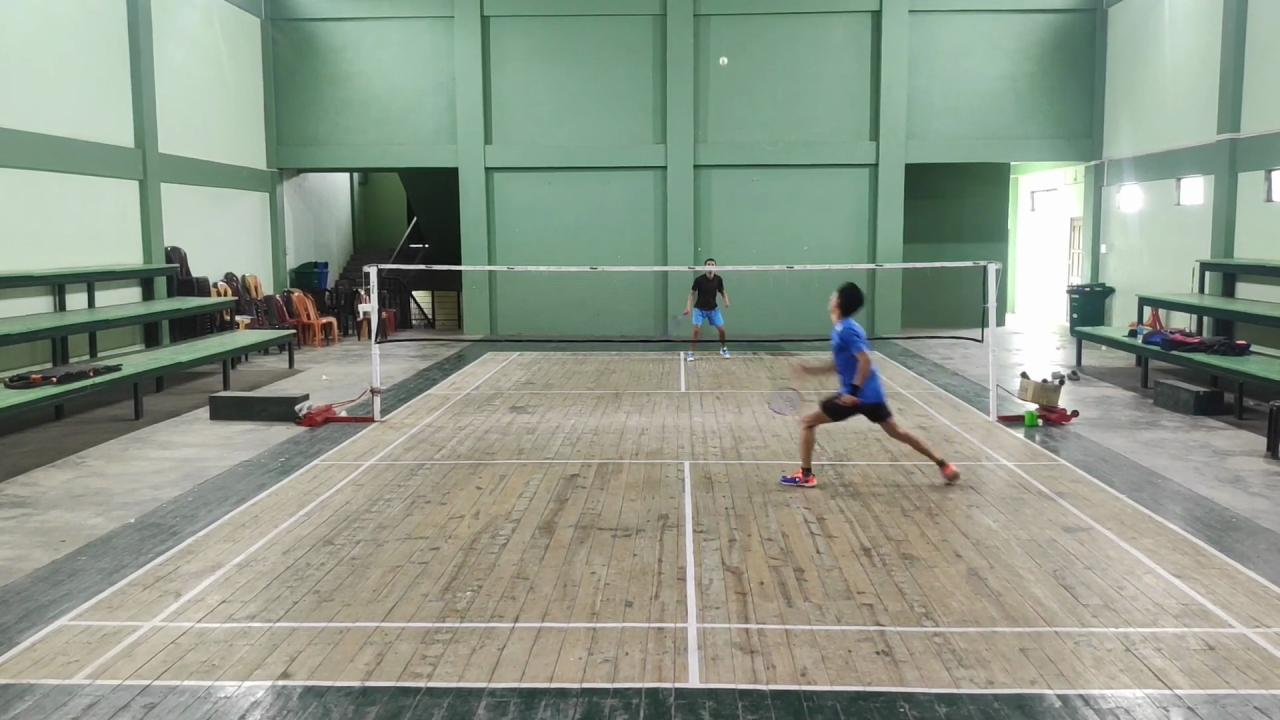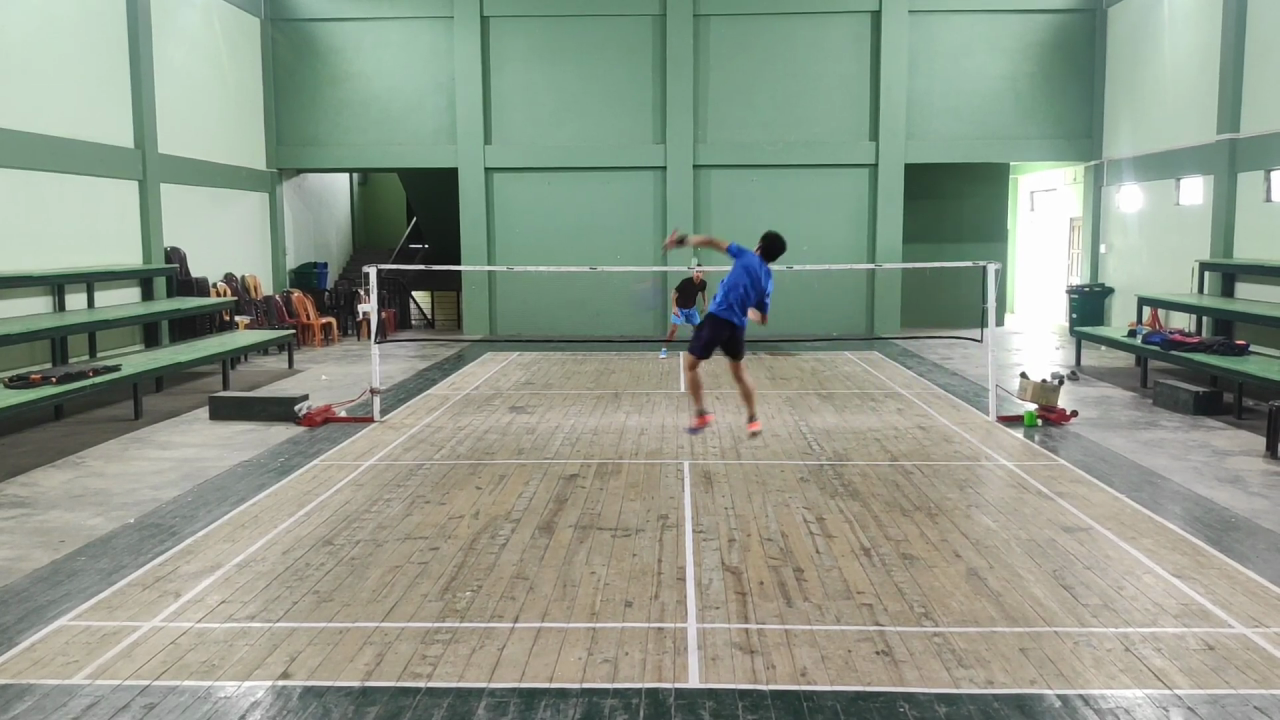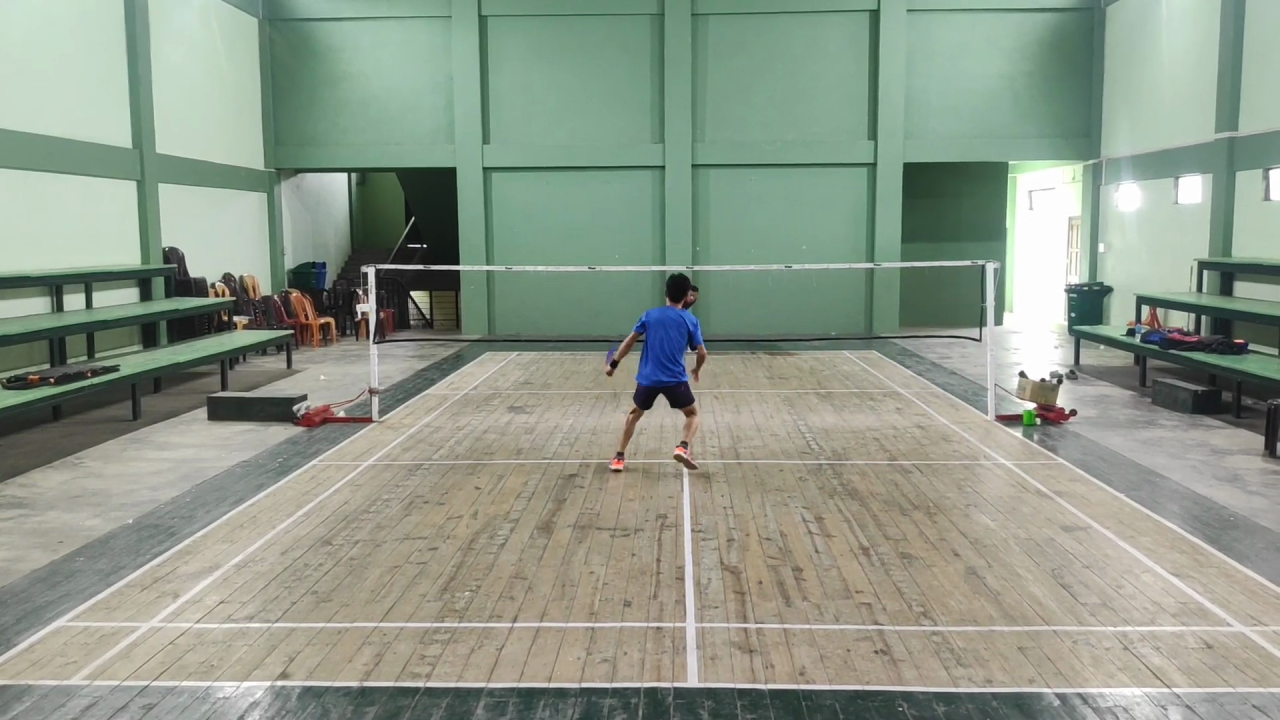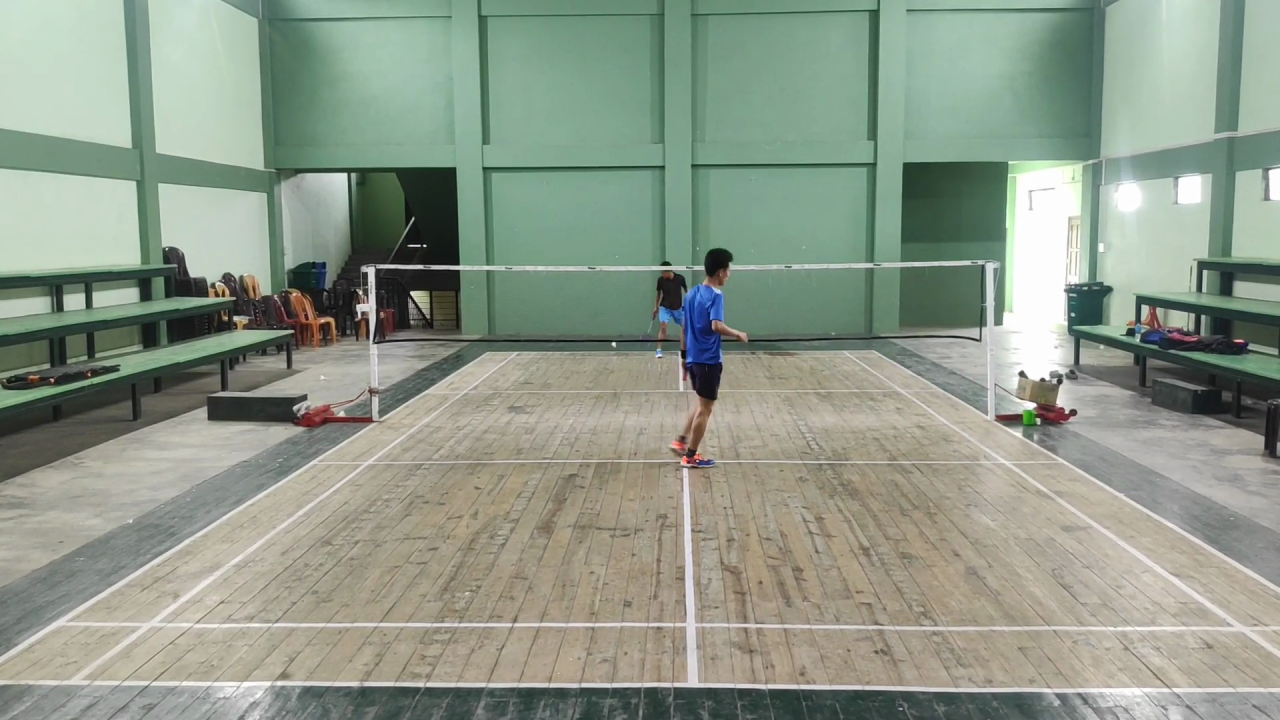
dt=0.5s
person 1, frame 1
left shoulder: (847, 331)
right shoulder: (842, 328)
left elbow: (865, 361)
left wrist: (852, 391)
right wrist: (810, 370)
left hip: (856, 396)
right hip: (871, 394)
left knee: (807, 423)
right knee: (896, 431)
left ankle: (805, 474)
right ankle: (944, 466)
person 1, frame 2
left shoulder: (745, 256)
right shoulder: (767, 281)
left elbow: (714, 242)
right elbow: (763, 319)
left wrist: (682, 239)
left hip: (717, 319)
right hip: (736, 326)
left knee: (690, 366)
right knee: (739, 374)
left ankle: (702, 414)
right ankle: (753, 420)
person 1, frame 3
left shoulder: (650, 315)
right shoulder: (691, 320)
left elbow: (630, 341)
right elbow: (702, 353)
left wrist: (613, 364)
right wrist: (696, 370)
left hip: (648, 378)
right hip: (675, 379)
left knee: (635, 414)
right knee: (692, 415)
left ankle: (619, 458)
right ankle: (683, 448)
person 1, frame 4
left shoulder: (691, 294)
right shoulder: (714, 296)
left elbow: (686, 328)
right elbow: (716, 326)
left wrist: (685, 355)
right wrist: (737, 334)
left hip: (695, 358)
right hip: (707, 360)
left knee: (703, 404)
right knee: (705, 407)
left ankle: (681, 440)
right ankle: (689, 455)
